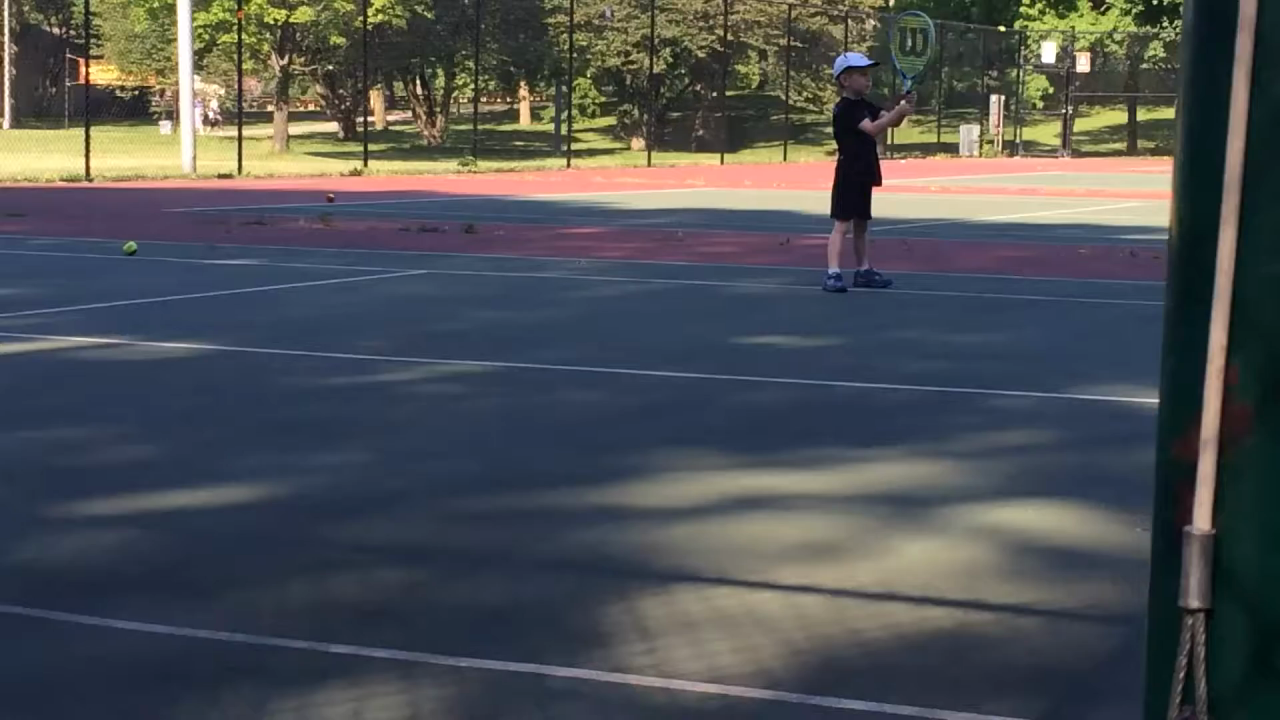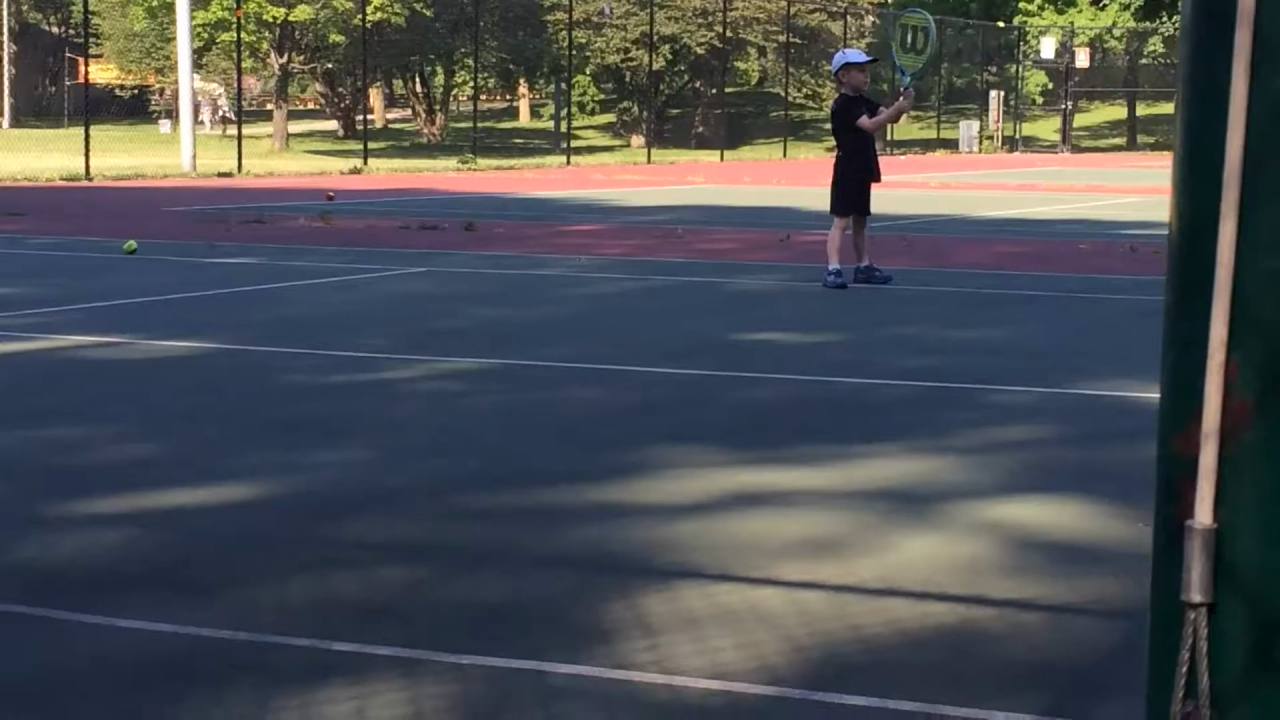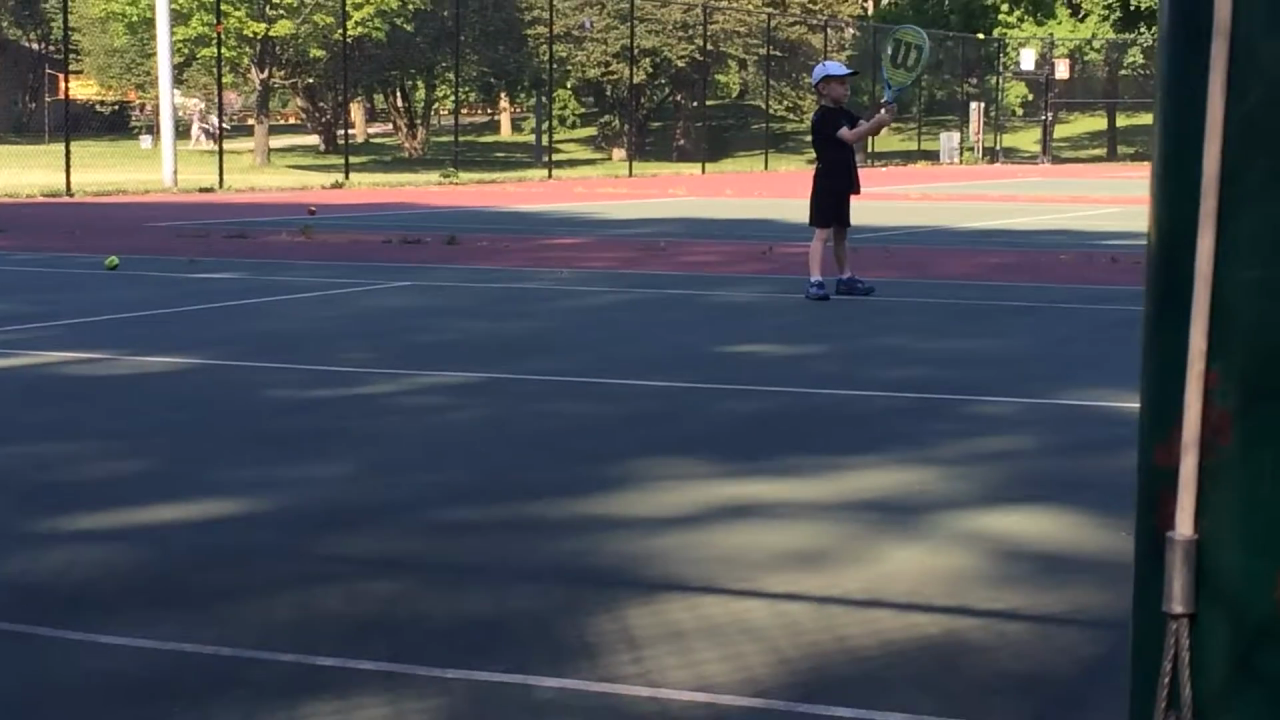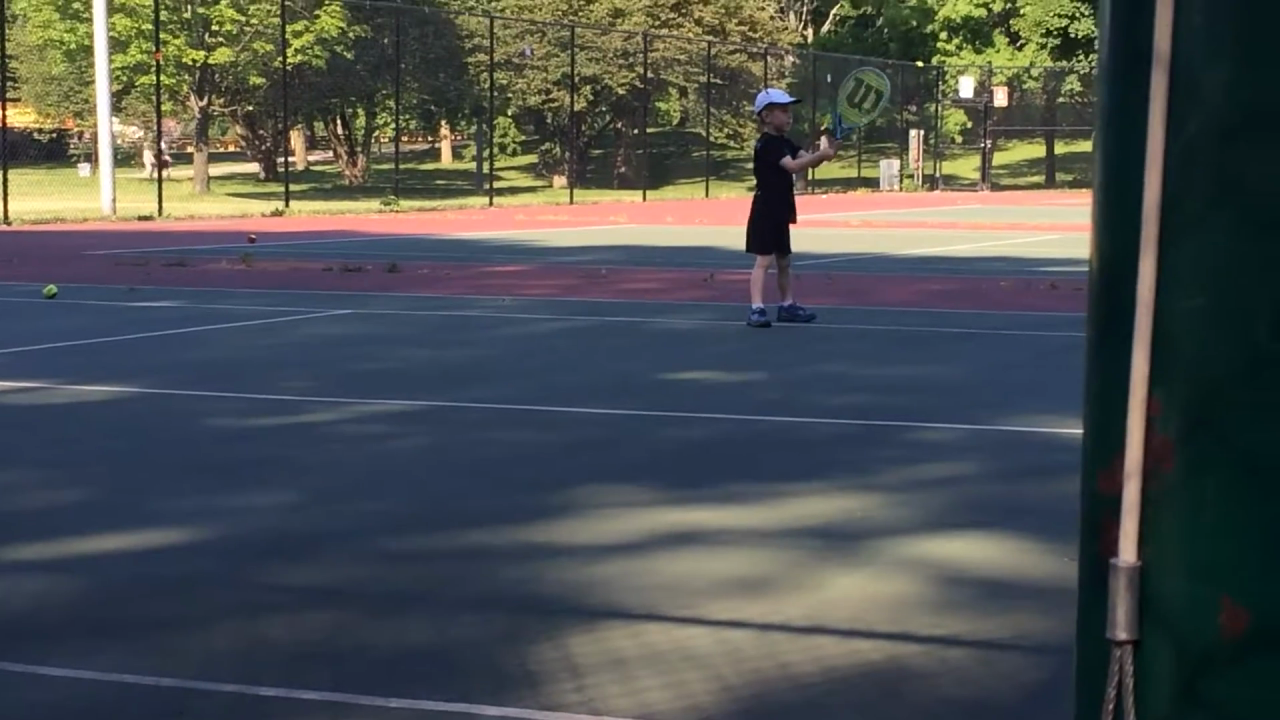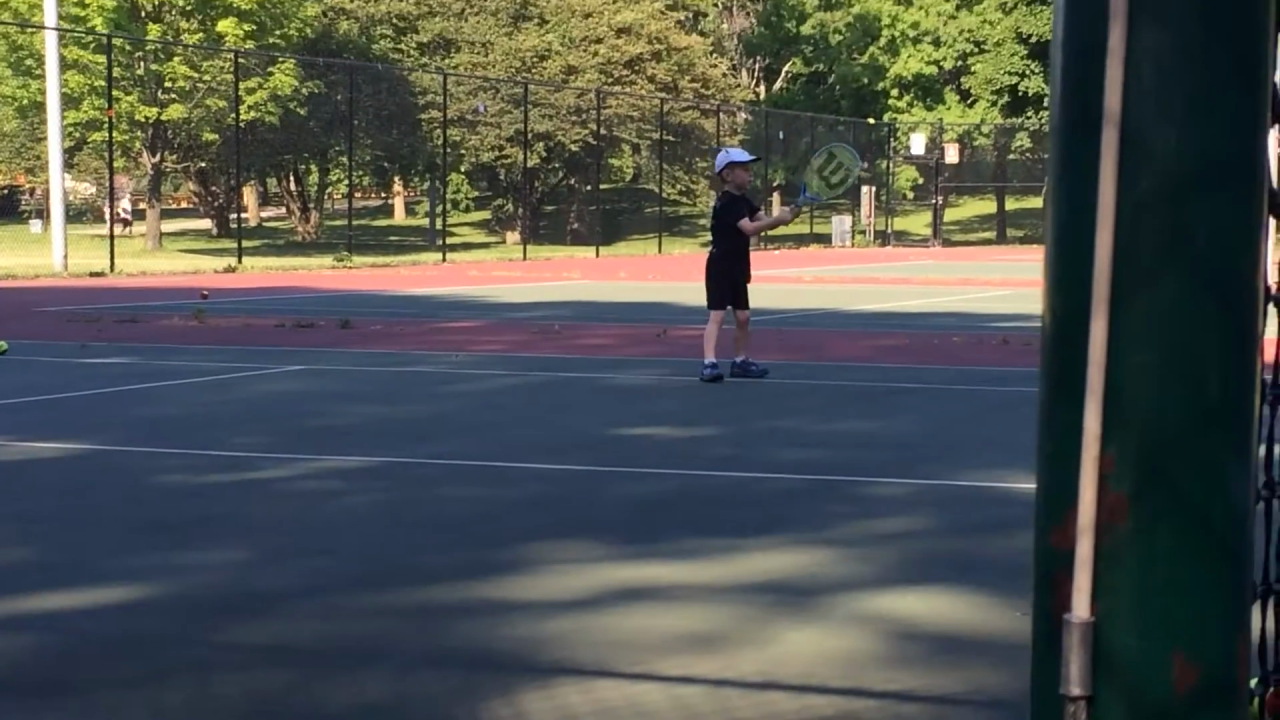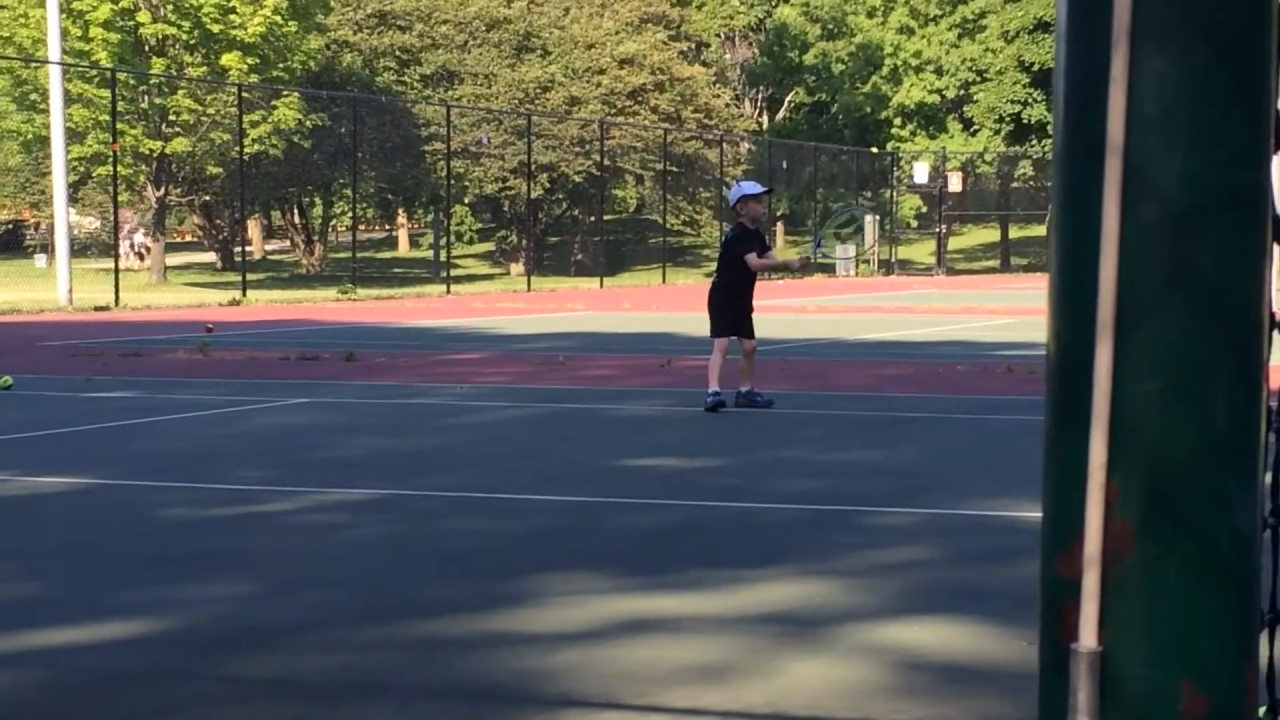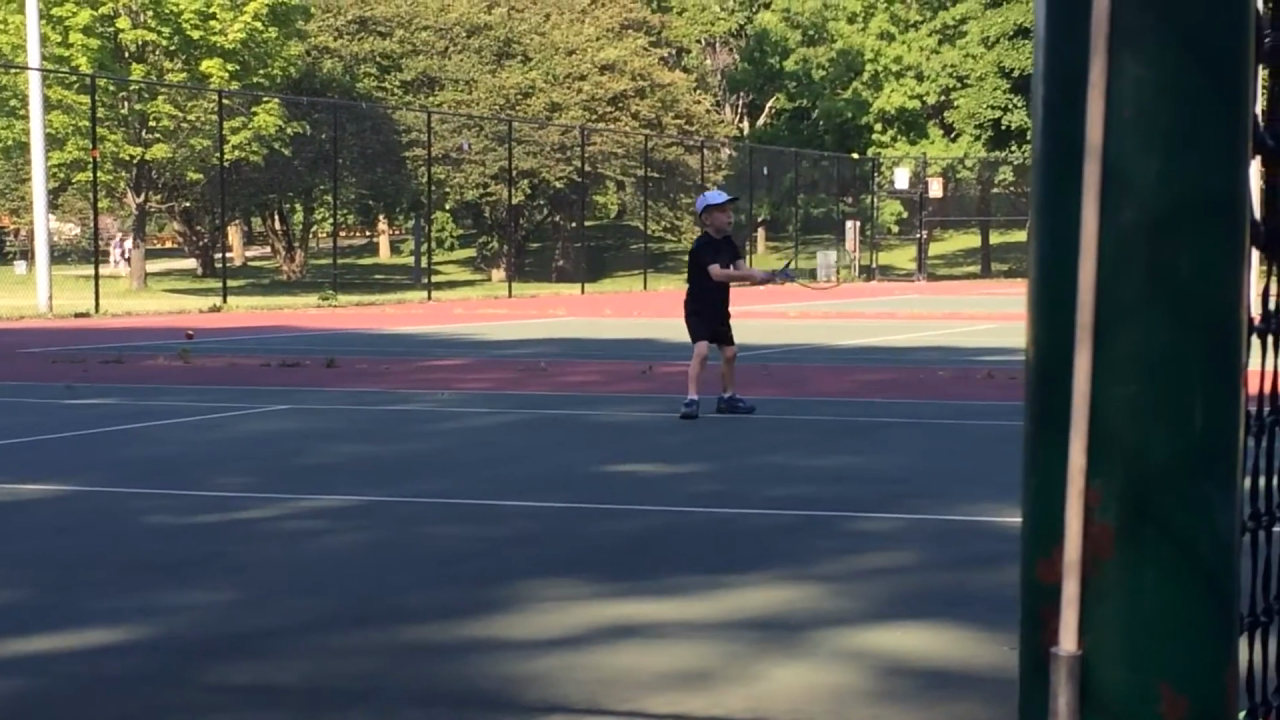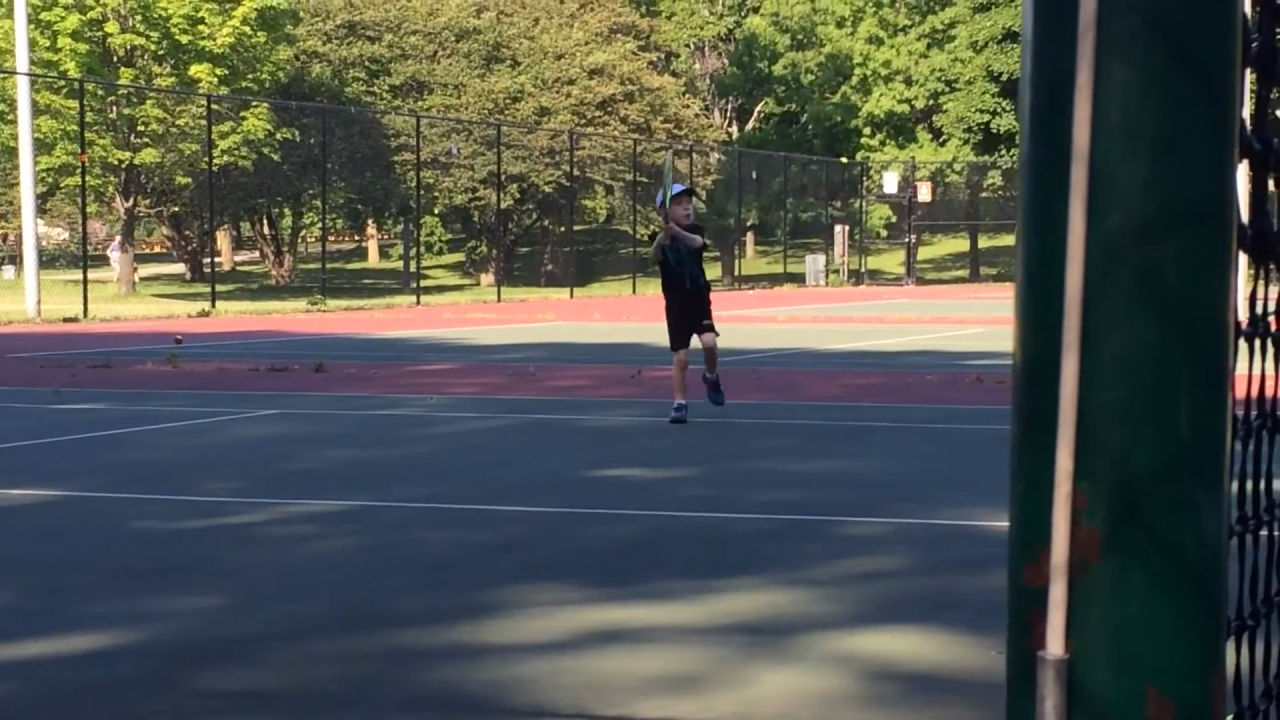
dt=0.3s
person 1, frame 1
left shoulder: (865, 104)
right shoulder: (845, 108)
left elbow: (891, 121)
right elbow: (873, 128)
left wrist: (903, 108)
right wrist: (898, 111)
left hip: (864, 175)
right hip: (849, 175)
left knee: (861, 225)
right knee: (842, 224)
left ankle: (863, 270)
right ankle: (832, 273)
person 1, frame 2
left shoulder: (863, 101)
right shoulder: (843, 105)
left elbow: (890, 117)
right elbow: (870, 125)
left wrist: (901, 105)
right wrist: (897, 108)
left hip: (863, 172)
right hip: (847, 171)
left knee: (860, 221)
right knee: (842, 221)
left ankle: (863, 266)
right ankle: (833, 270)
person 1, frame 3
left shoulder: (843, 114)
right shoulder: (823, 116)
left elbow: (869, 130)
right elbow: (850, 137)
left wrist: (882, 120)
right wrist: (877, 121)
left hip: (842, 184)
right hip: (827, 184)
left knee: (841, 233)
right knee: (823, 233)
left ankle: (845, 278)
right ankle: (815, 282)
person 1, frame 4
left shoulder: (783, 142)
right shoulder: (767, 144)
left elbow: (808, 161)
right elbow: (794, 166)
left wrist: (825, 152)
right wrist: (821, 154)
left hip: (780, 212)
right hip: (765, 211)
left knee: (784, 261)
right knee: (764, 260)
left ankle: (787, 305)
right ankle: (756, 309)
person 1, frame 5
left shoulder: (742, 201)
right shoulder: (727, 203)
left elbow: (763, 221)
right elbow: (750, 229)
left wrist: (784, 217)
right wrist: (779, 219)
left hip: (737, 270)
right hip: (720, 268)
left knee: (743, 316)
right knee: (717, 315)
left ankle: (741, 361)
right ankle: (709, 363)
person 1, frame 6
left shoulder: (756, 234)
right shoulder: (738, 235)
left elbow: (771, 260)
right elbow: (755, 264)
left wrist: (793, 262)
right wrist: (786, 264)
left hip: (741, 300)
right hip: (723, 298)
left knee: (749, 346)
right knee: (721, 345)
left ankle: (746, 391)
right ankle: (713, 392)
person 1, frame 7
left shoulder: (728, 243)
right shoulder: (702, 246)
left elbow: (741, 268)
right elbow: (717, 274)
left wrist: (759, 275)
right wrist: (749, 275)
left hip: (719, 308)
right hip: (697, 308)
left knee: (729, 353)
right knee: (701, 350)
left ankle: (727, 398)
right ankle: (691, 400)
person 1, frame 8
left shoulder: (695, 231)
right shoulder: (661, 237)
left elbow: (697, 243)
right elbow: (654, 256)
left wrist: (677, 232)
right wrist: (663, 237)
left hip: (699, 300)
right hip: (676, 304)
left knee: (709, 343)
right knee: (681, 357)
left ankle: (711, 377)
right ankle: (680, 403)
